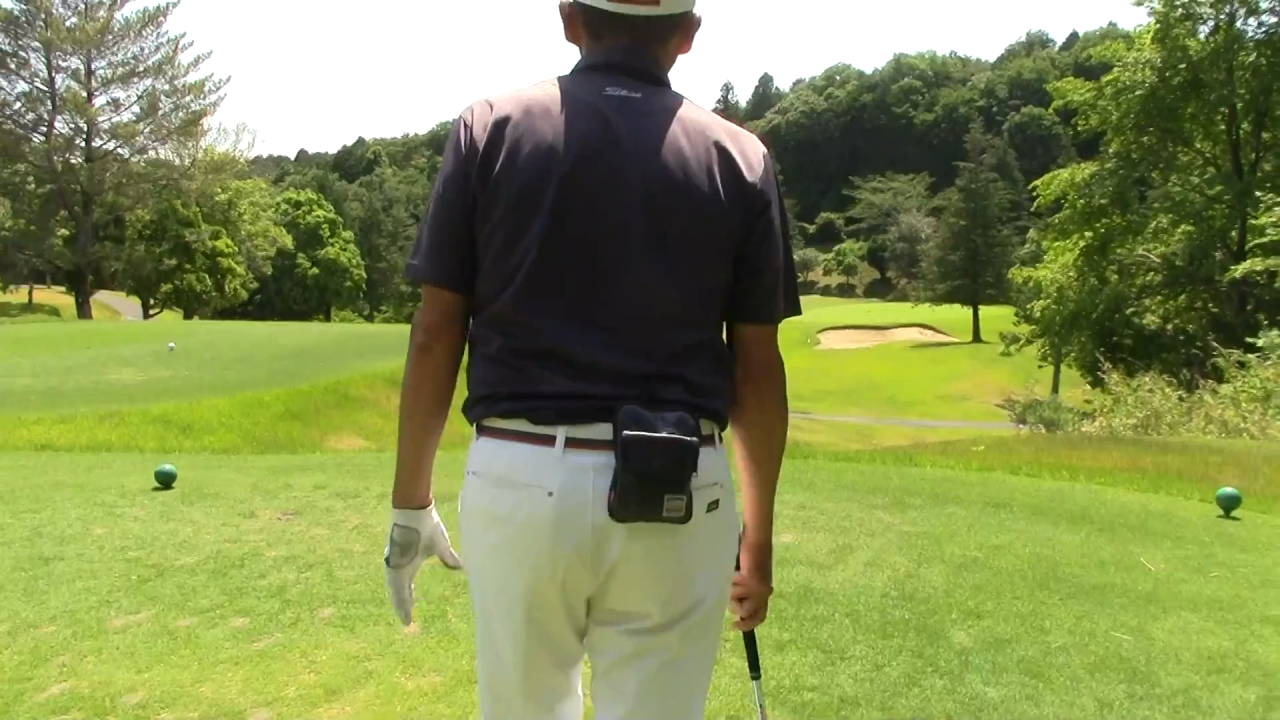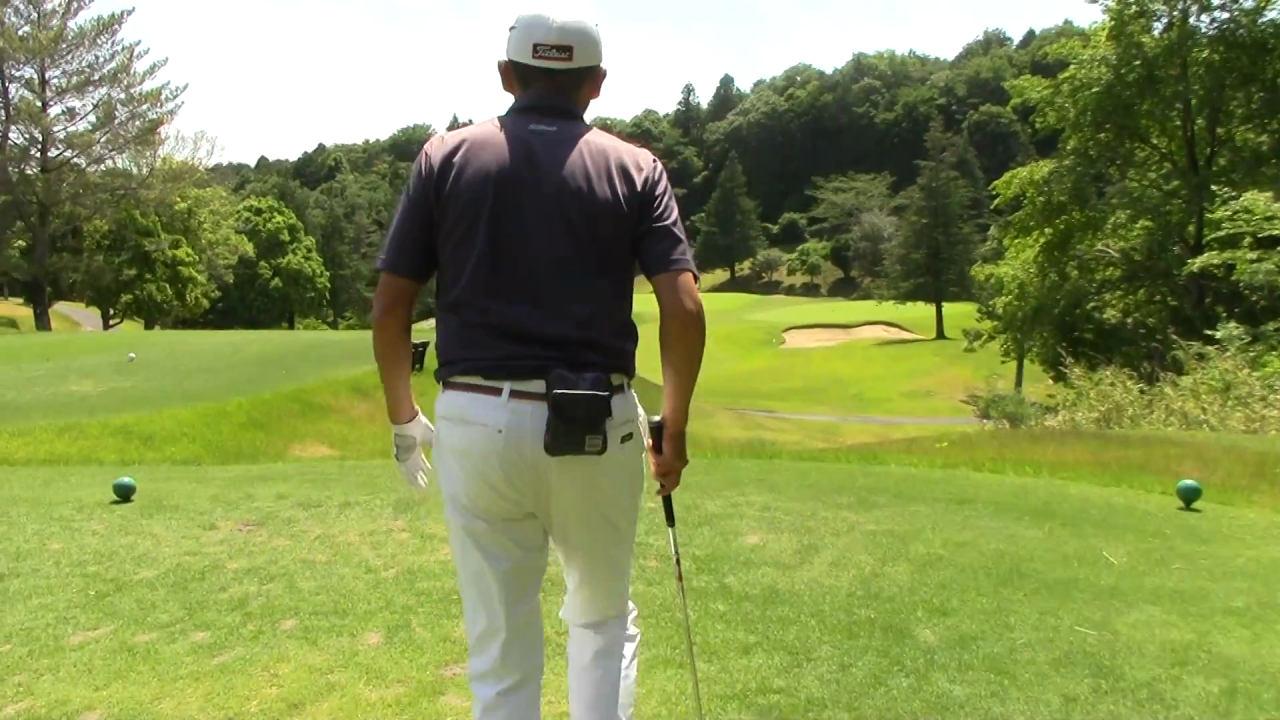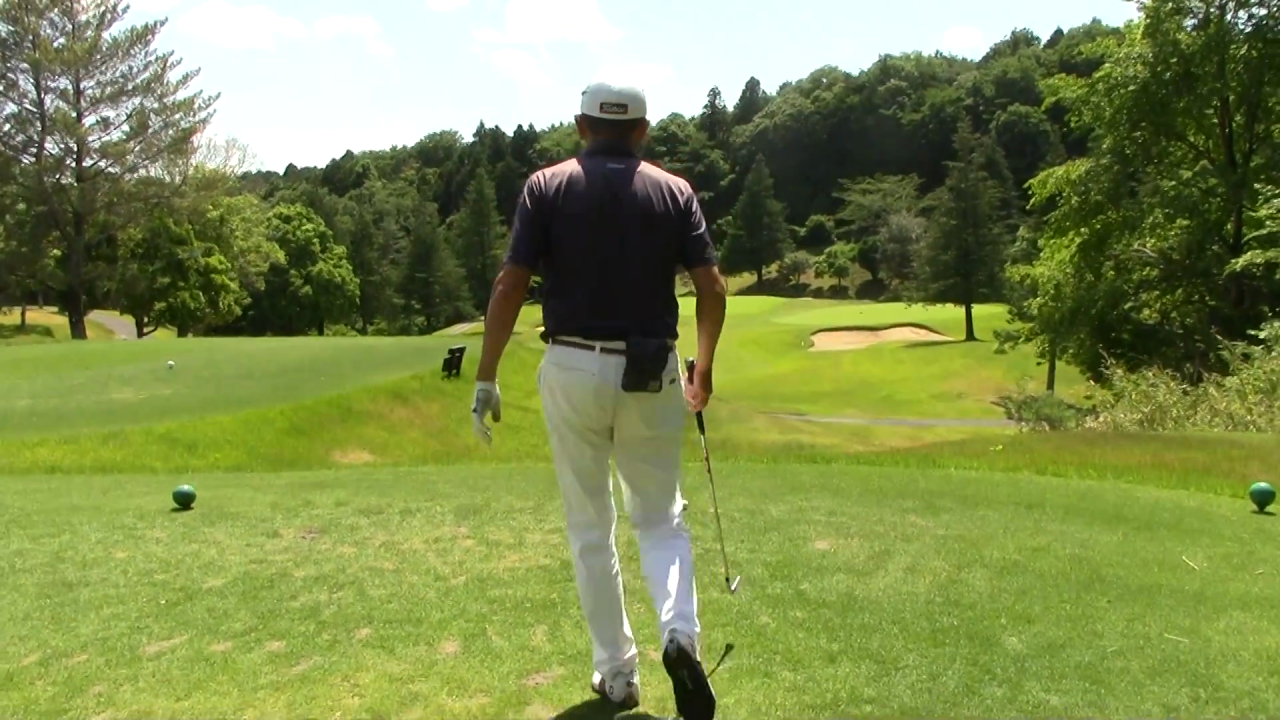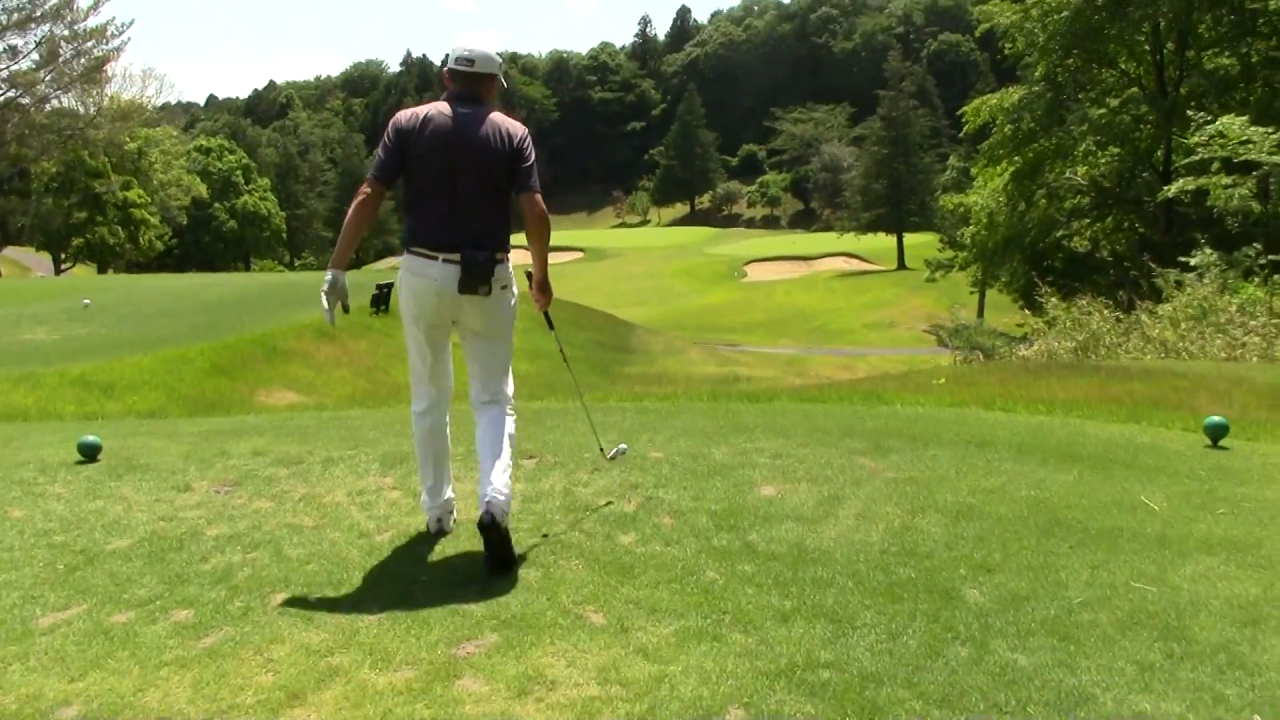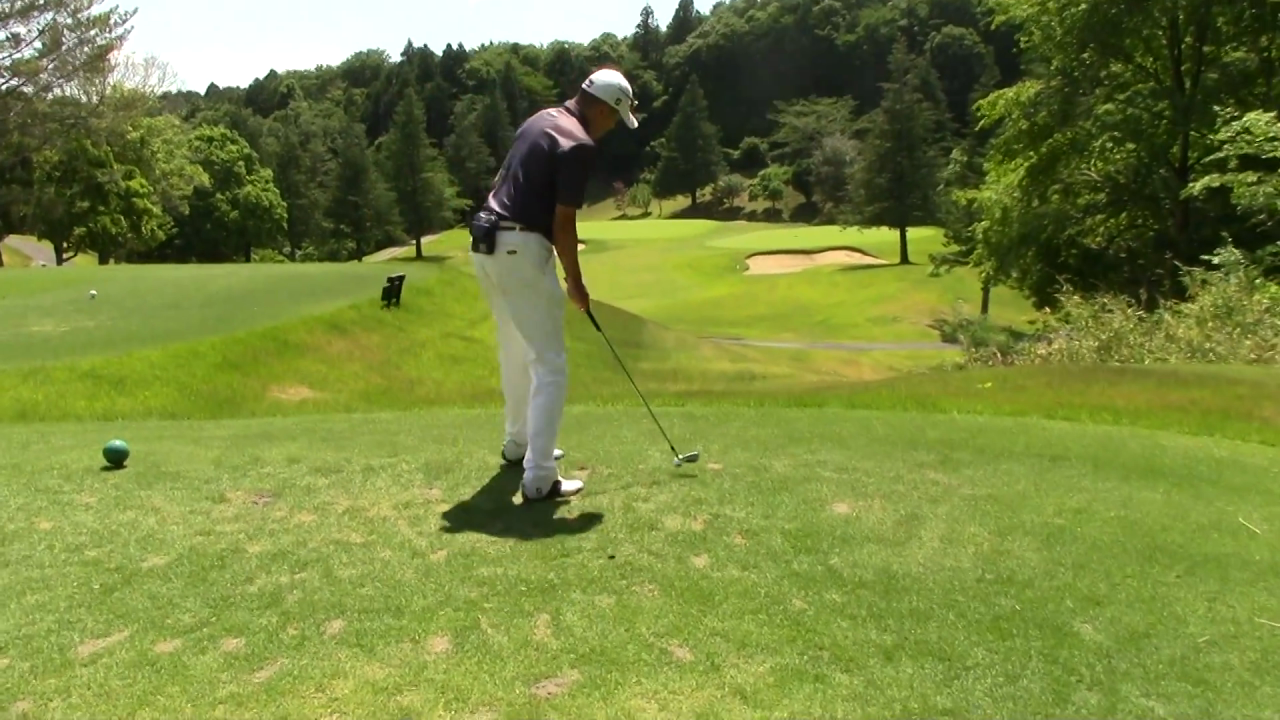
dt=1s
person 1, frame 1
left shoulder: (488, 128)
right shoulder: (738, 157)
left elbow: (435, 336)
right elbow: (758, 366)
left wrist: (411, 503)
right wrist: (759, 535)
left hip: (518, 481)
right hip: (676, 497)
person 1, frame 2
left shoulder: (445, 157)
right shoulder: (635, 167)
left elbow: (390, 306)
right elbow: (683, 308)
left wrist: (402, 417)
right wrist: (675, 425)
left hip: (477, 424)
right hip: (597, 427)
left knee: (500, 662)
right knee: (603, 619)
person 1, frame 3
left shoulder: (547, 185)
right shoulder: (674, 190)
left elbow: (510, 285)
right elbow: (712, 288)
left wrist: (486, 379)
right wrist: (703, 368)
left hip: (572, 371)
right hip: (652, 376)
left knee: (590, 528)
right knee: (659, 521)
right ankle: (679, 635)
person 1, frame 4
left shoulder: (409, 122)
right shoulder: (512, 132)
left elbow: (368, 197)
right elbow: (535, 212)
left wrist: (336, 268)
right wrist: (541, 274)
left hip: (423, 275)
right hip: (488, 281)
left knee: (429, 399)
right knee: (494, 401)
left ankle: (437, 509)
right ankle: (494, 503)
person 1, frame 5
left shoulder: (538, 120)
right shoulder: (579, 145)
left elbow: (500, 181)
right elbow: (563, 223)
right wrist: (575, 282)
left hip: (488, 242)
right hip: (522, 249)
left knee: (516, 351)
right knee: (549, 363)
left ankle: (518, 444)
right ankle: (539, 477)
